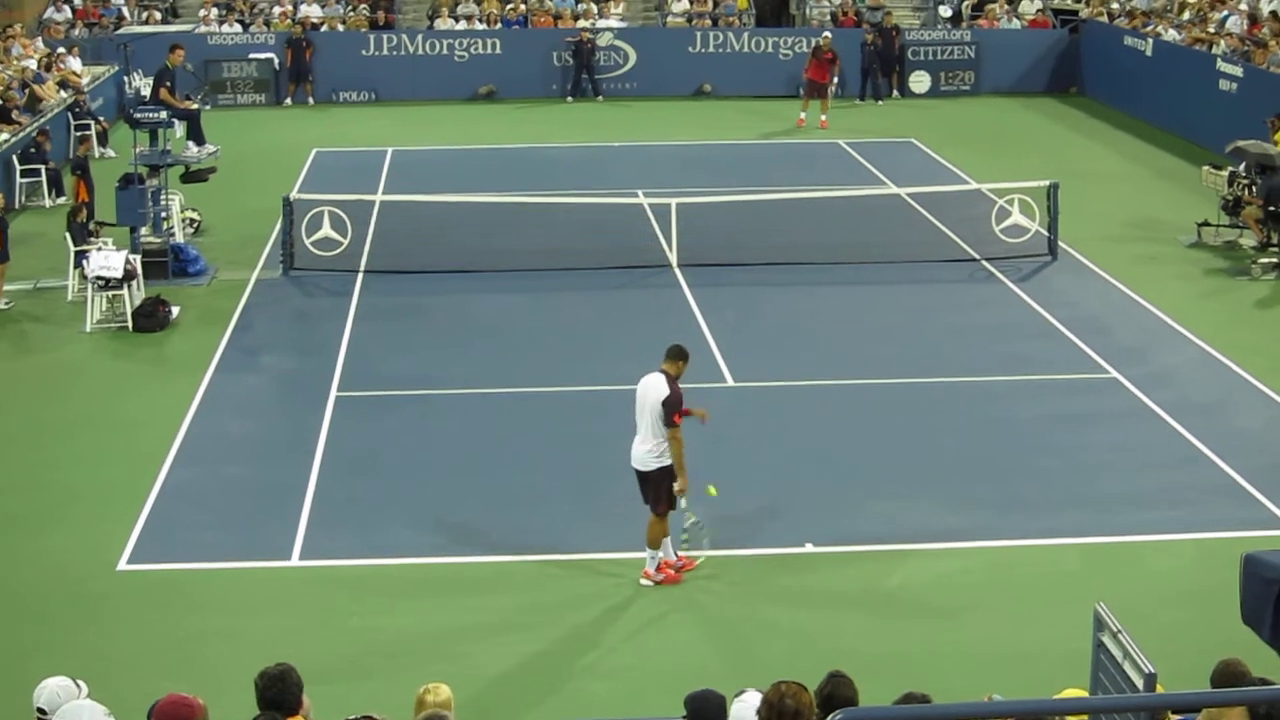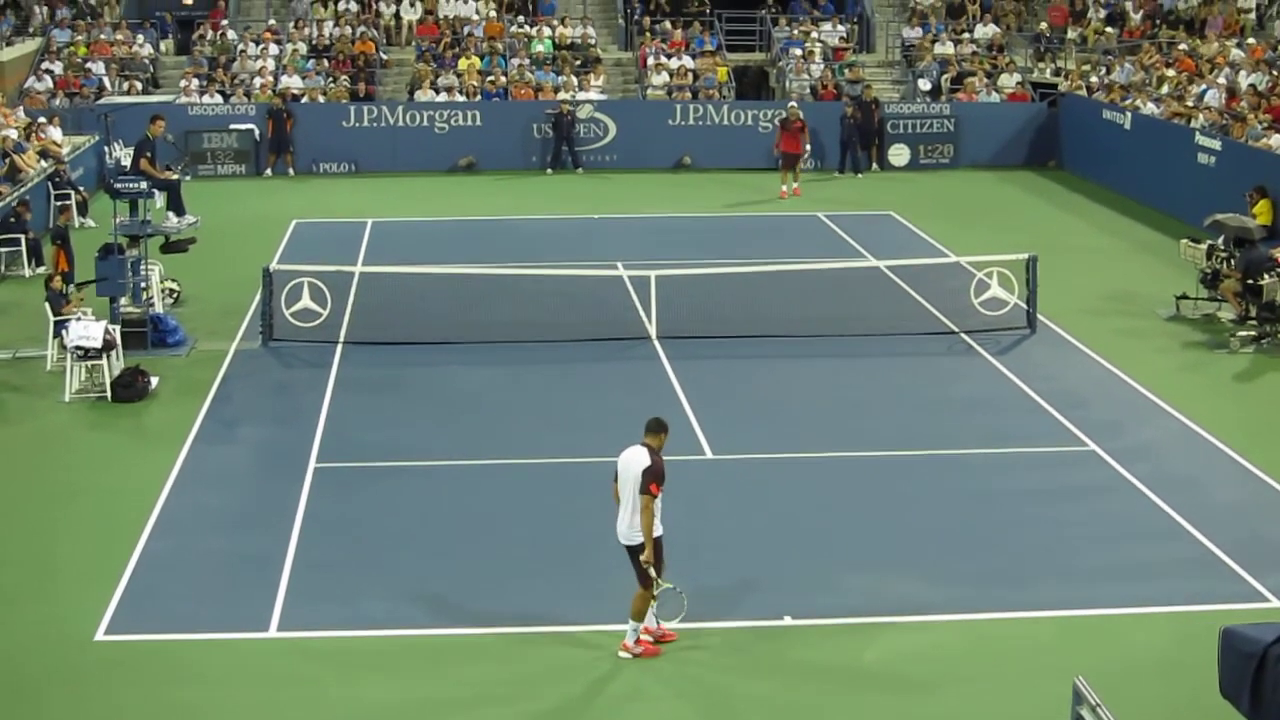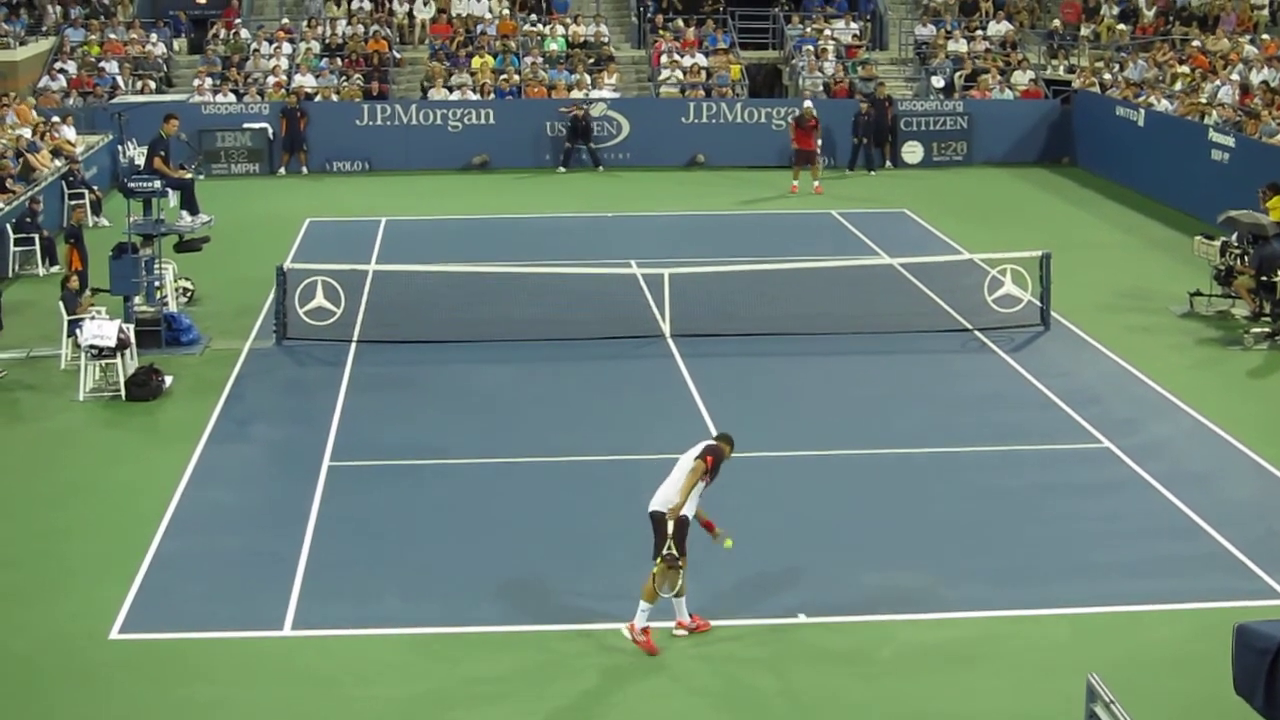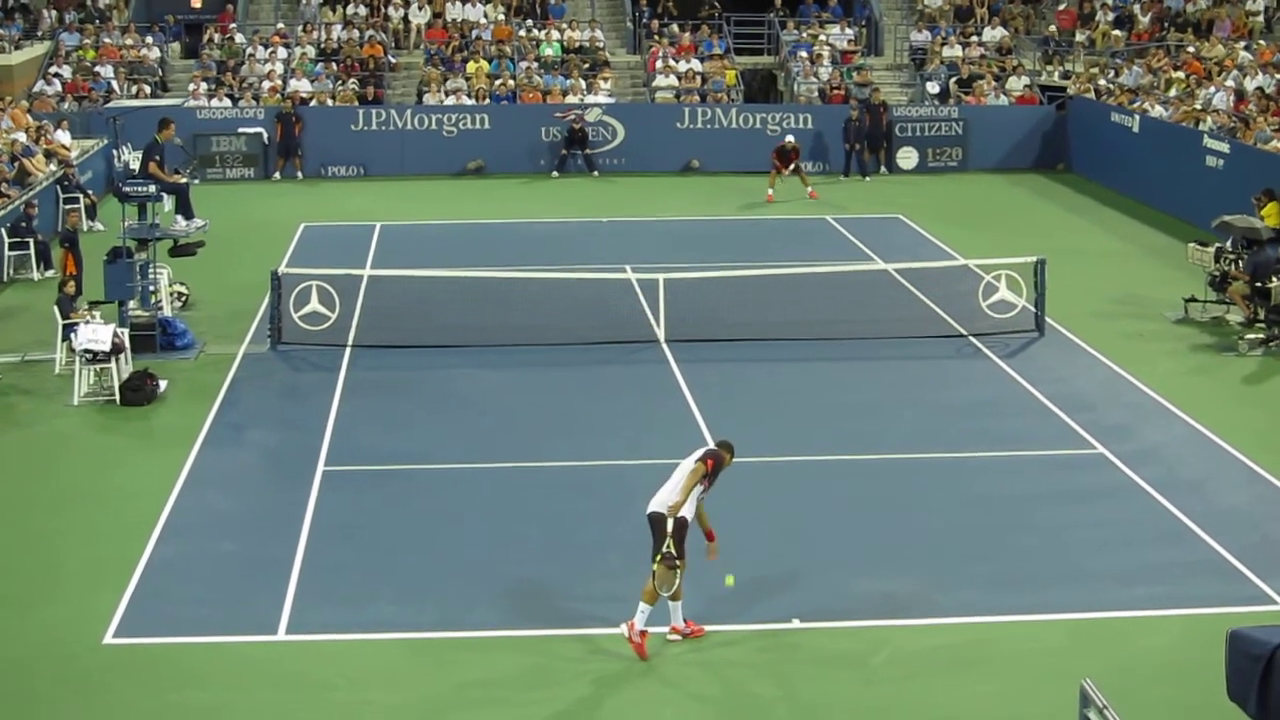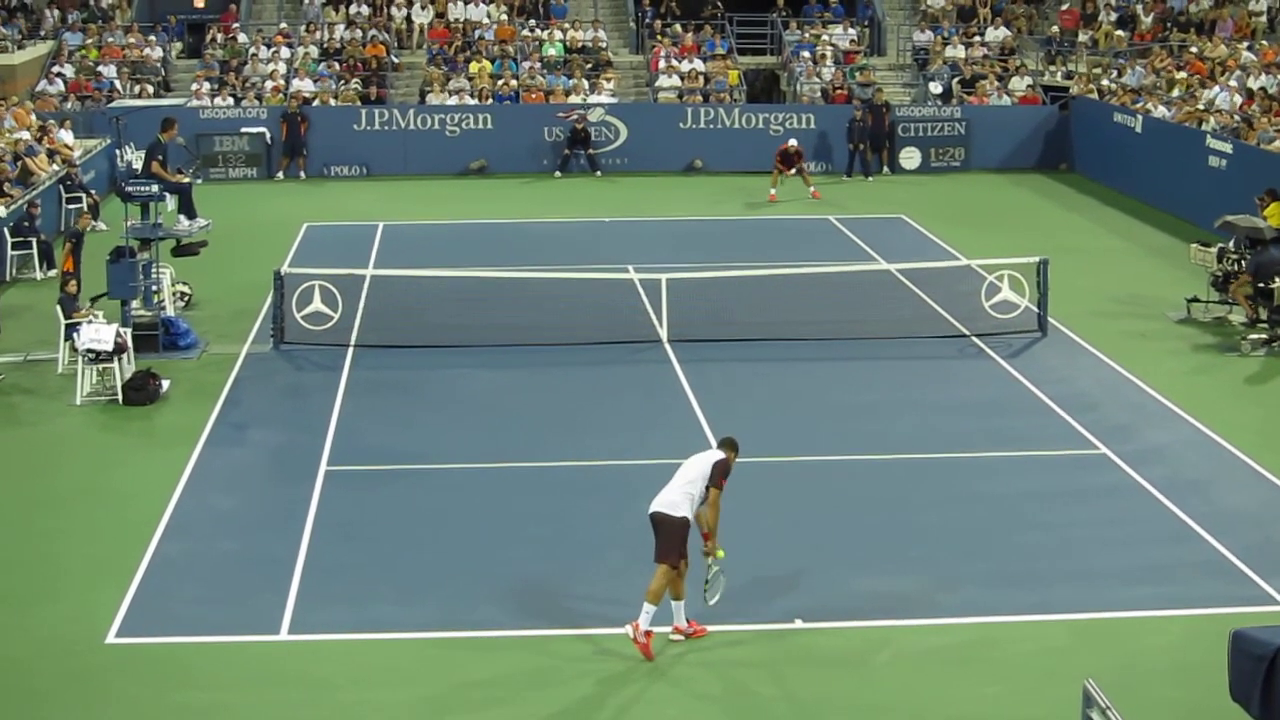
dt=1s
person 1, frame 1
left shoulder: (646, 380)
right shoulder: (672, 392)
right elbow: (673, 438)
left wrist: (690, 411)
right wrist: (682, 476)
left hip: (640, 456)
right hip: (658, 462)
left knee: (662, 511)
right knee: (658, 514)
left ankle: (669, 559)
right ankle: (651, 571)
person 1, frame 2
left shoulder: (626, 454)
right shoulder: (654, 463)
left elbow: (617, 493)
right elbow: (646, 506)
right wrist: (649, 547)
left hip: (625, 529)
right hip: (642, 534)
left knee: (655, 575)
right knee: (647, 586)
left ankle: (649, 627)
right ankle: (630, 643)
person 1, frame 3
left shoulder: (700, 451)
right shoulder: (714, 450)
left elbow: (693, 502)
right elbow: (695, 471)
left wrist: (711, 529)
right wrist: (680, 503)
left hip: (663, 508)
right hip: (671, 511)
left knee: (678, 564)
left ankle: (683, 620)
right ankle: (638, 626)
person 1, frame 4
left shoulder: (702, 458)
right shoulder: (714, 455)
left elbow: (697, 507)
right elbow: (696, 472)
left wrist: (711, 539)
right wrist: (681, 500)
left hip: (661, 510)
right hip: (670, 512)
left knee: (676, 567)
left ankle: (678, 625)
right ankle: (636, 627)
person 1, frame 5
left shoulder: (702, 458)
right shoulder: (723, 462)
right elbow: (712, 503)
left wrist: (707, 539)
right wrist: (712, 540)
left hip: (660, 509)
right hip: (673, 514)
left knee: (680, 567)
right knee: (666, 570)
left ankle: (680, 625)
right ankle: (641, 628)
